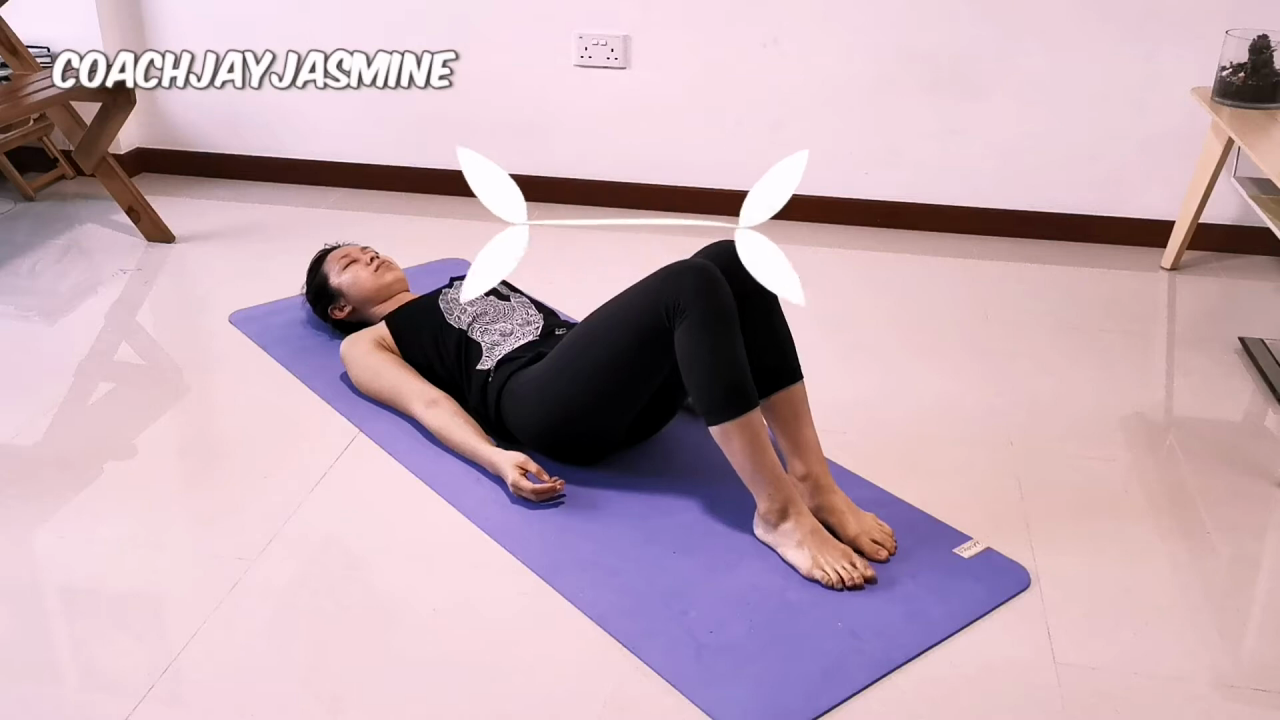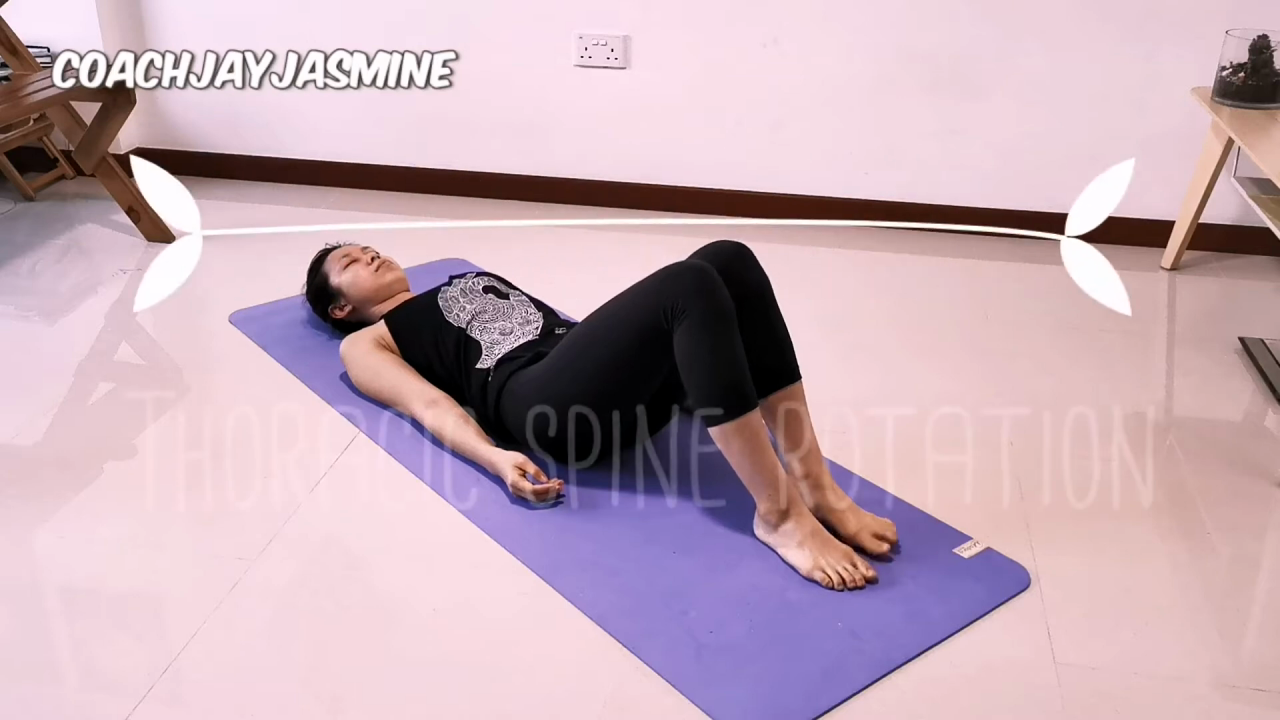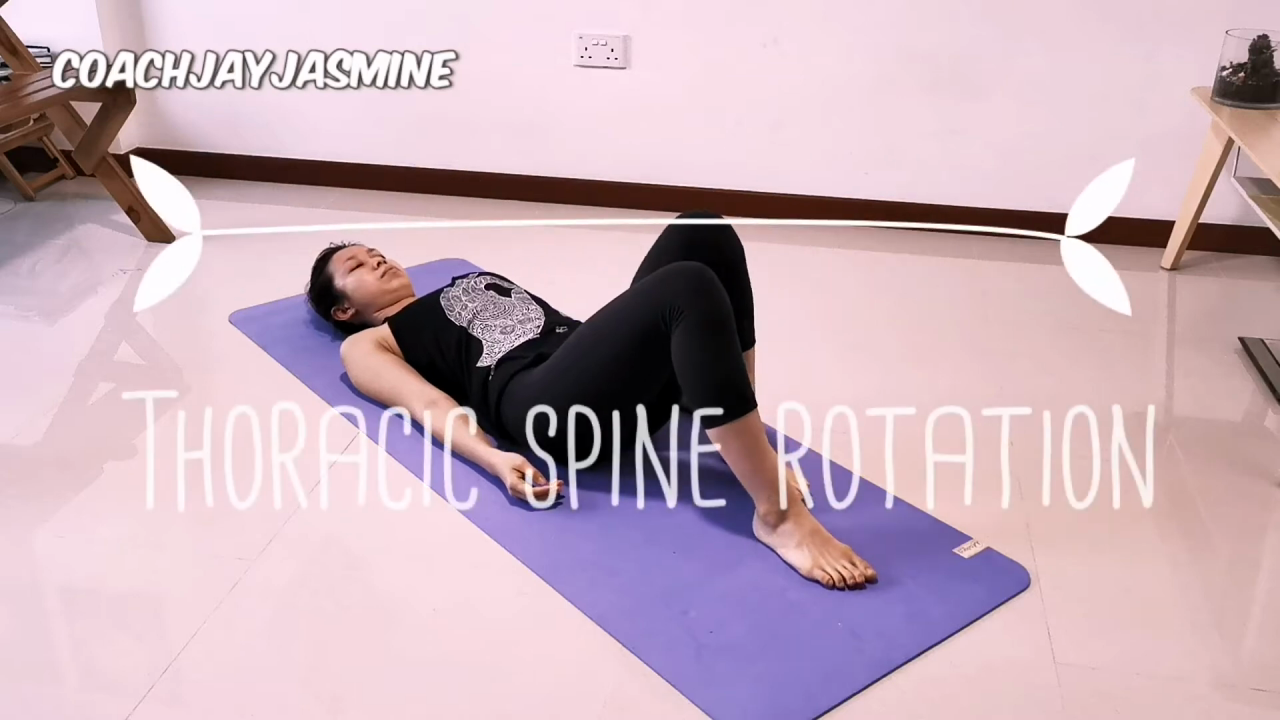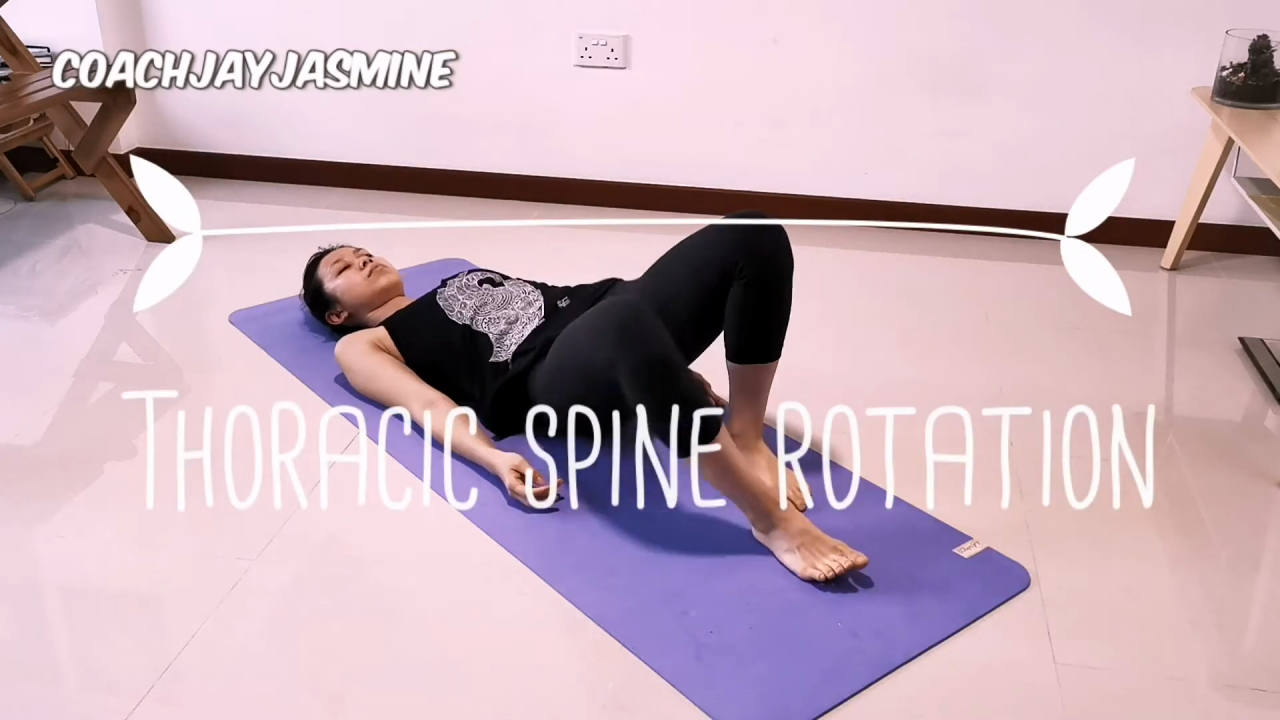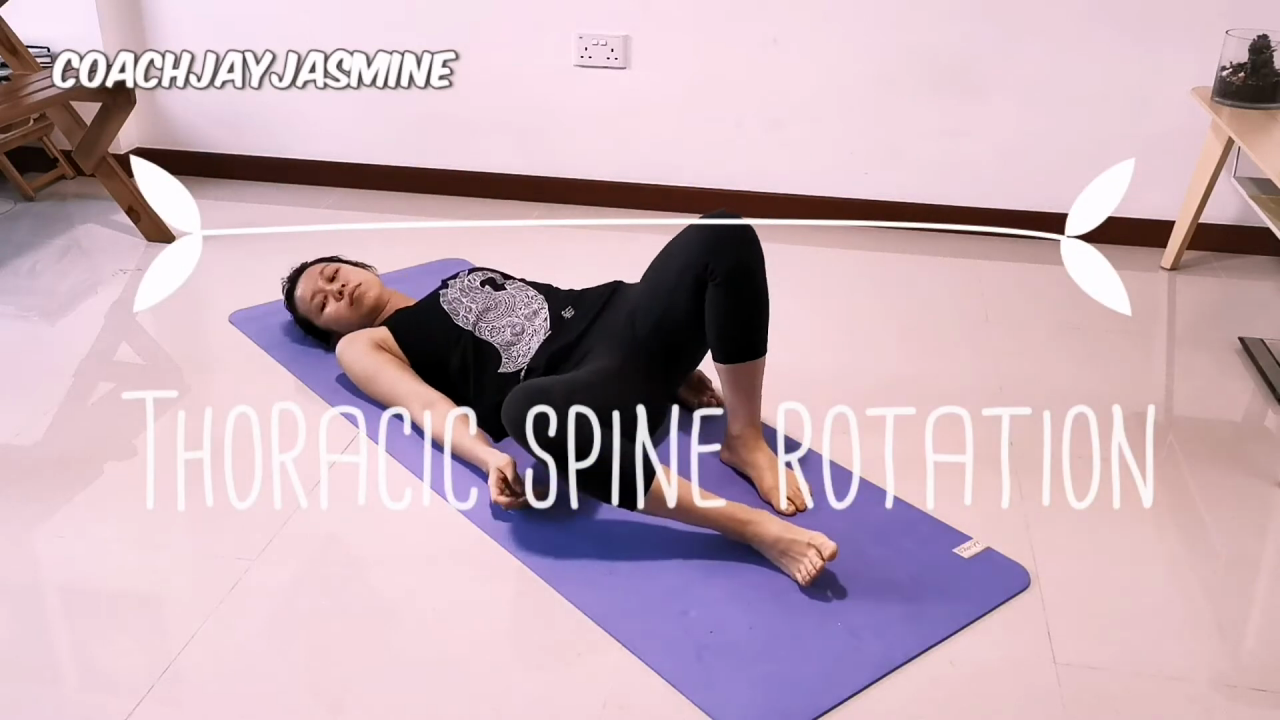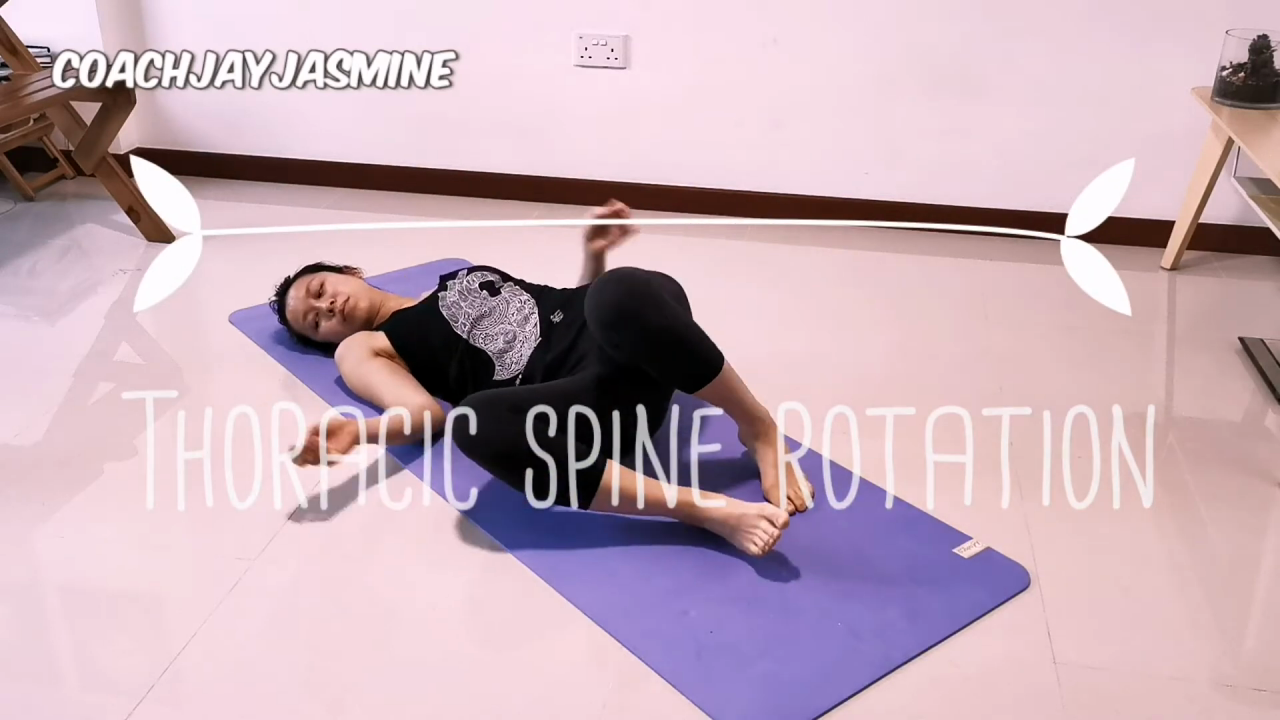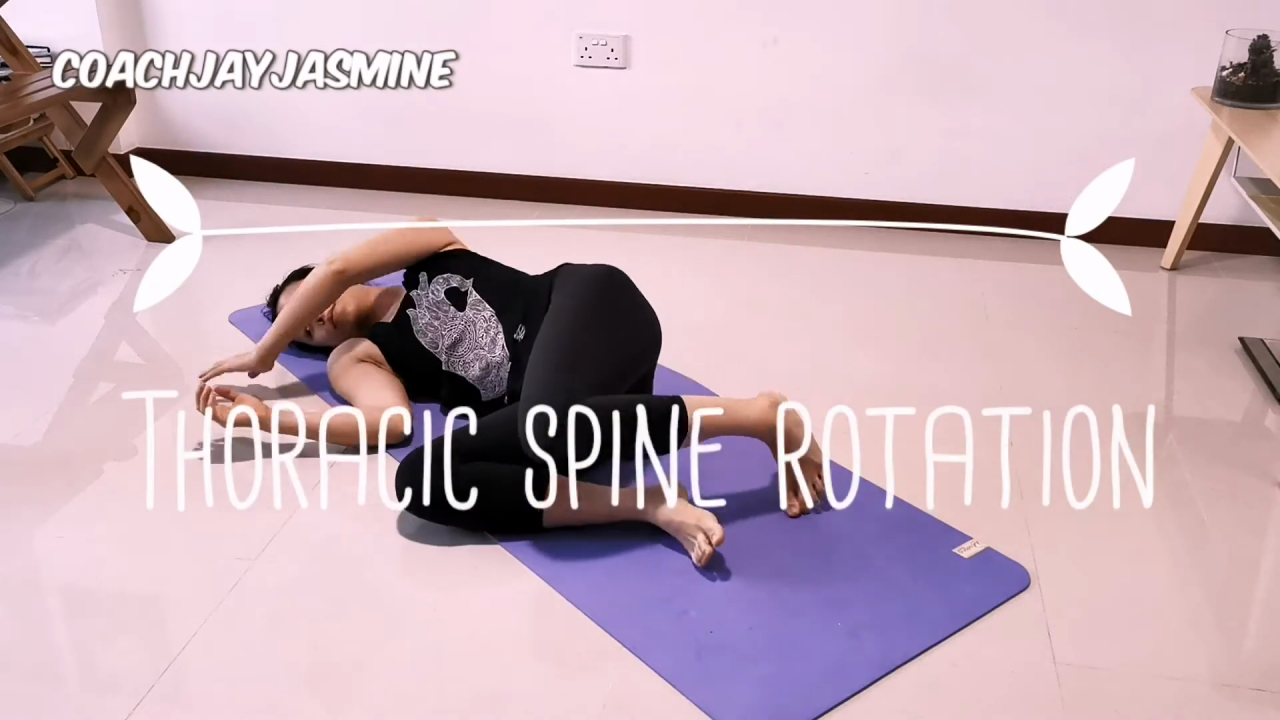
dt=0.5s
person 1, frame 1
left shoulder: (469, 280)
right shoulder: (366, 345)
right elbow: (428, 402)
right wrist: (497, 458)
left hip: (616, 388)
right hip: (545, 403)
left knee: (731, 259)
right knee: (691, 284)
left ankle: (814, 484)
right ankle: (779, 513)
person 1, frame 2
left shoulder: (469, 281)
right shoulder: (366, 344)
right elbow: (427, 403)
right wrist: (495, 457)
left hip: (617, 384)
right hip: (543, 398)
left knee: (729, 261)
right knee: (690, 285)
left ankle: (811, 481)
right ankle: (780, 514)
person 1, frame 3
left shoulder: (472, 281)
right shoulder: (367, 346)
right elbow: (429, 404)
right wrist: (495, 458)
left hip: (615, 378)
right hip: (546, 401)
left knee: (706, 235)
right knee: (688, 288)
left ankle: (749, 444)
right ankle: (779, 515)
person 1, frame 4
left shoulder: (463, 283)
right shoulder: (361, 347)
right elbow: (428, 407)
left wrist: (667, 365)
right wrist: (497, 461)
right hip: (557, 379)
left knee: (757, 237)
right knee: (624, 325)
left ankle: (747, 441)
right ankle: (772, 521)
person 1, frame 5
left shoulder: (461, 281)
right shoulder: (362, 347)
right elbow: (429, 407)
left wrist: (675, 364)
right wrist: (492, 459)
left hip: (626, 321)
right hip: (587, 383)
left knee: (721, 237)
right knee: (523, 410)
left ankle: (745, 441)
right ankle: (752, 525)
person 1, frame 6
left shoulder: (457, 276)
right shoulder: (360, 349)
left elbow: (593, 296)
right elbow: (422, 408)
left wrist: (593, 254)
right wrist: (360, 431)
left hip: (630, 328)
right hip: (591, 393)
left knee: (617, 301)
right knee: (478, 422)
left ankle: (758, 430)
right ankle: (706, 510)
person 1, frame 7
left shoulder: (426, 246)
right shoulder: (354, 359)
left elbow: (335, 271)
right elbow: (390, 421)
left wrist: (260, 357)
right wrist: (261, 413)
right hip: (541, 397)
left knee: (559, 428)
right knee: (418, 481)
left ankle: (763, 416)
right ankle: (649, 505)
